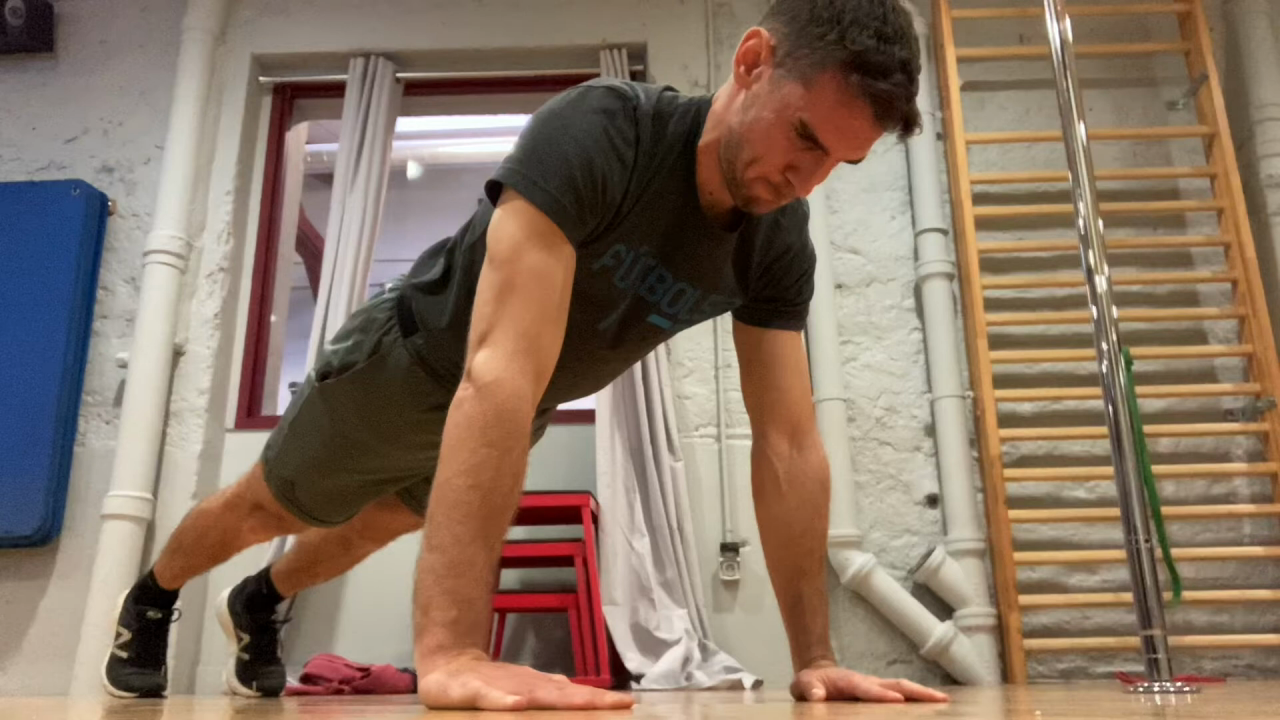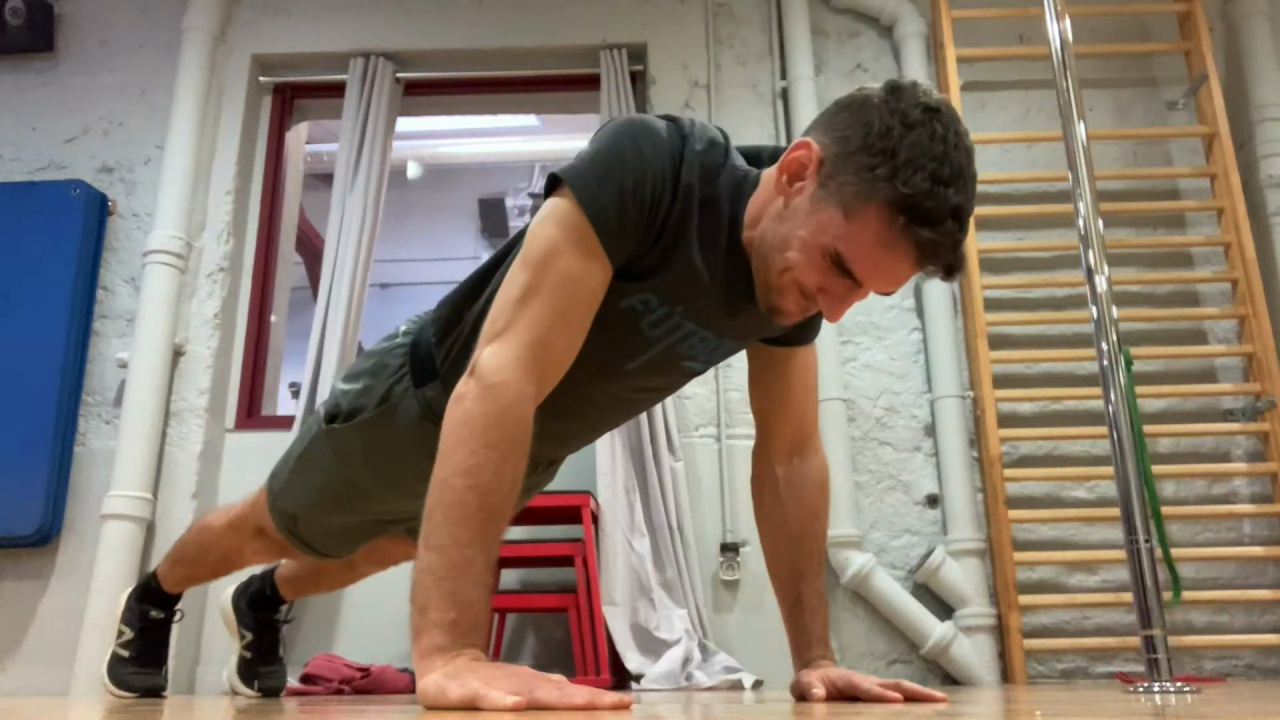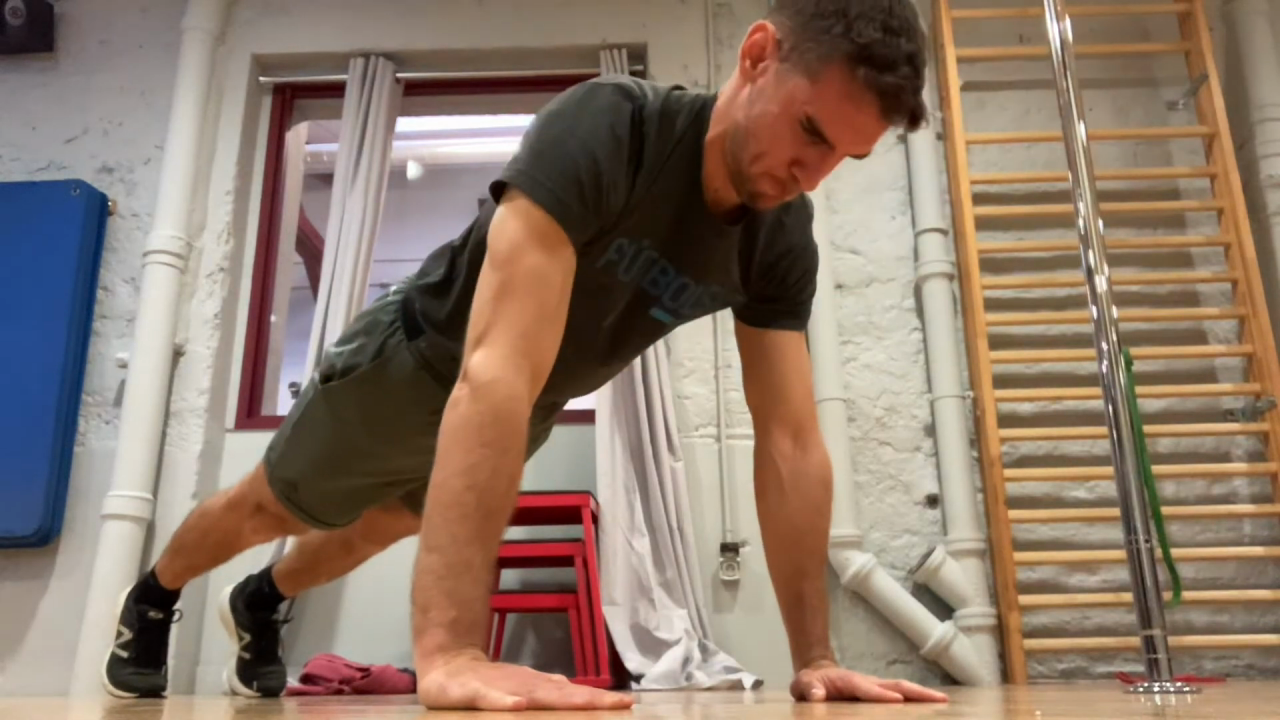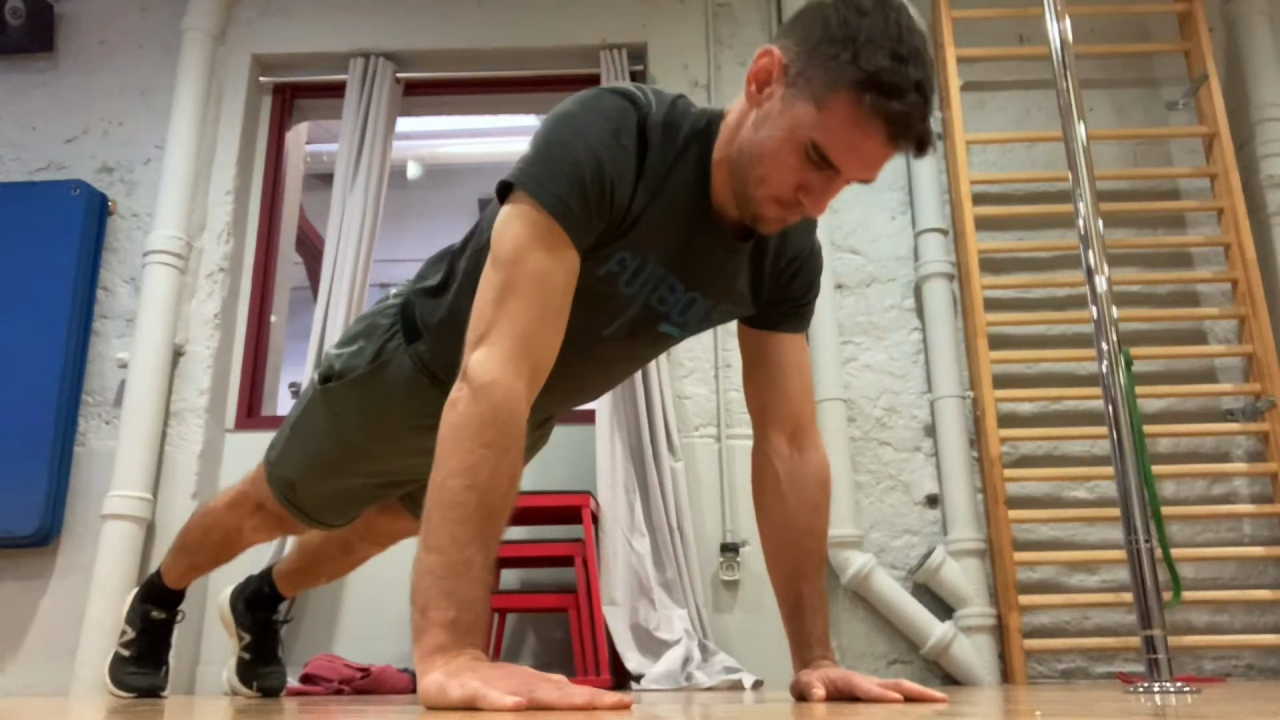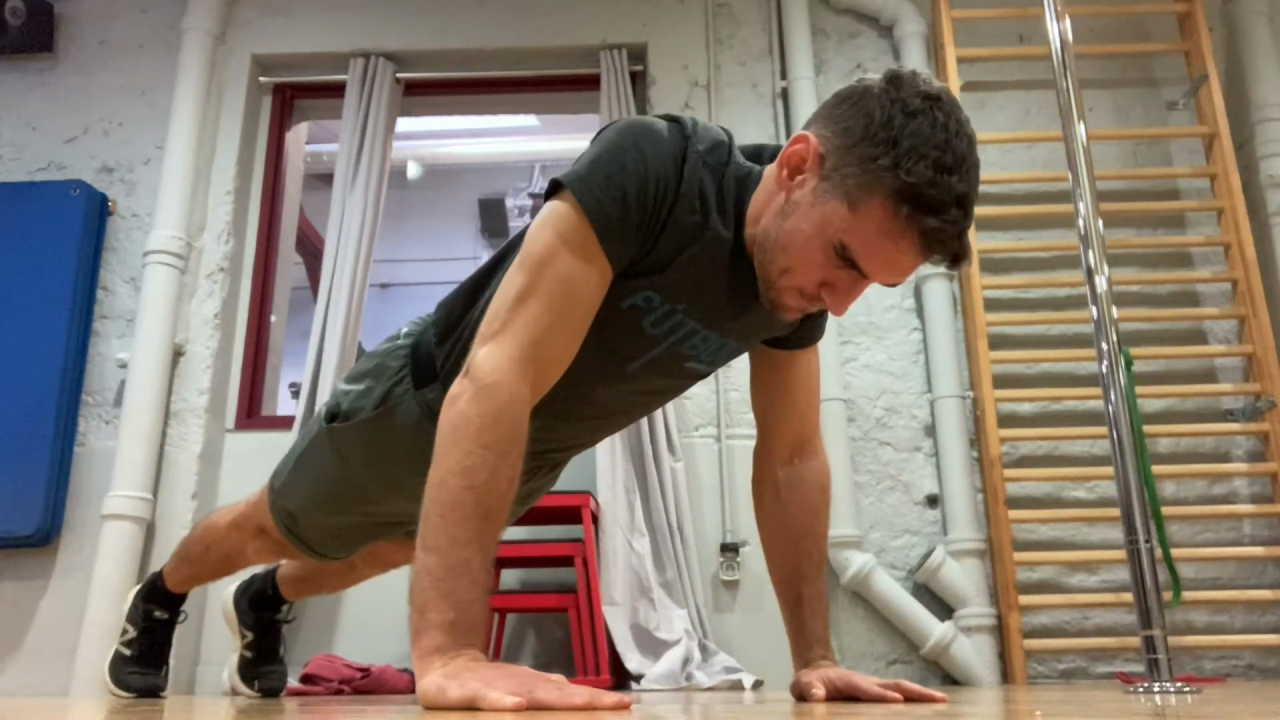
dt=1s
person 1, frame 1
left shoulder: (779, 244)
right shoulder: (597, 133)
left elbow: (788, 442)
right elbow: (498, 375)
left wrist: (814, 656)
right wrist: (450, 650)
left hip: (515, 412)
right hip: (407, 359)
left knee: (376, 527)
right knee: (270, 507)
left ankle: (257, 604)
right ankle: (149, 601)
person 1, frame 2
left shoulder: (801, 267)
right shoulder: (644, 167)
left elbow: (790, 458)
right elbow: (498, 382)
left wrist: (814, 656)
right wrist: (447, 652)
left hip: (527, 454)
right hip: (423, 399)
left knee: (381, 550)
right knee: (274, 530)
left ankle: (262, 606)
right ankle: (150, 603)
person 1, frame 3
left shoulder: (781, 240)
right shoulder: (603, 132)
left elbow: (790, 442)
right elbow: (492, 376)
left wrist: (814, 657)
right wrist: (449, 650)
left hip: (520, 414)
right hip: (413, 361)
left knee: (379, 528)
right knee: (274, 509)
left ankle: (258, 603)
right ankle: (151, 599)
person 1, frame 4
left shoulder: (787, 251)
right shoulder: (606, 142)
left elbow: (789, 446)
right elbow: (491, 380)
left wrist: (813, 655)
right wrist: (448, 651)
left hip: (524, 419)
right hip: (410, 365)
left knee: (376, 531)
right knee: (276, 509)
left ankle: (259, 604)
right ankle: (157, 600)
person 1, frame 5
left shoulder: (802, 274)
right shoulder: (647, 169)
left elbow: (790, 459)
right elbow: (494, 383)
left wrist: (813, 655)
right wrist: (447, 652)
left hip: (531, 456)
right hip: (425, 399)
left knee: (375, 553)
right knee: (276, 529)
left ankle: (263, 606)
right ankle: (156, 601)
